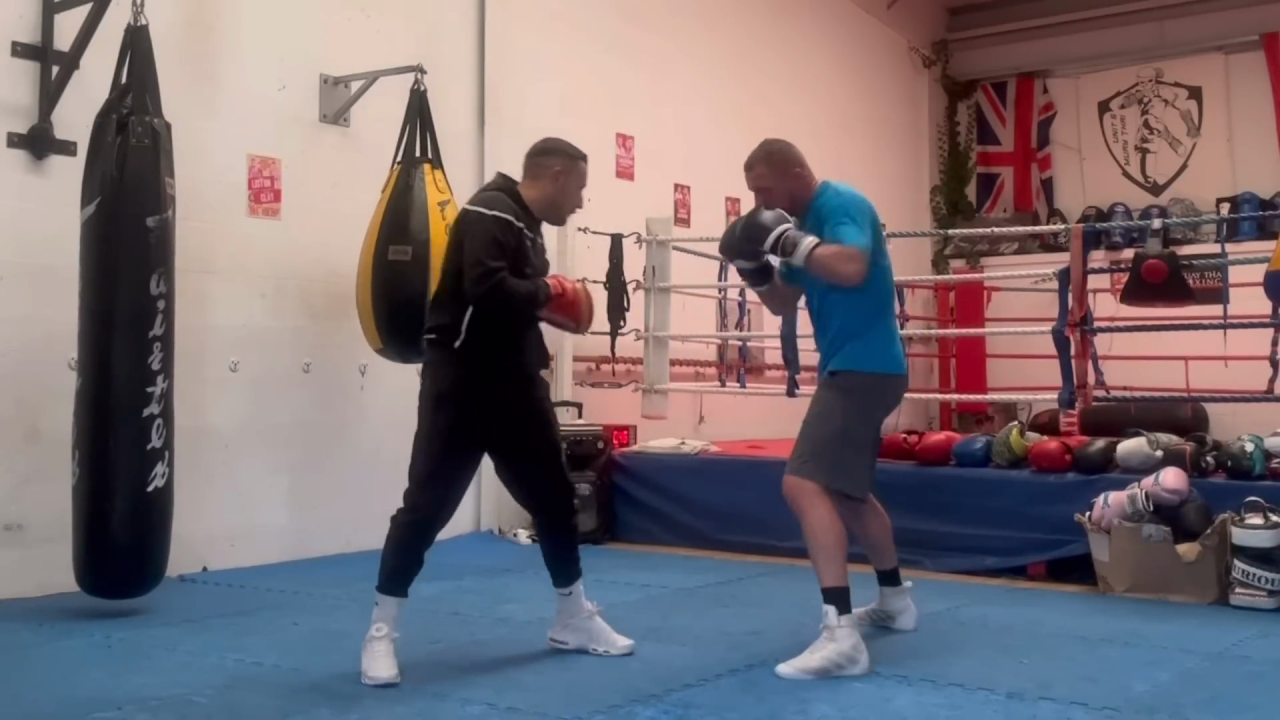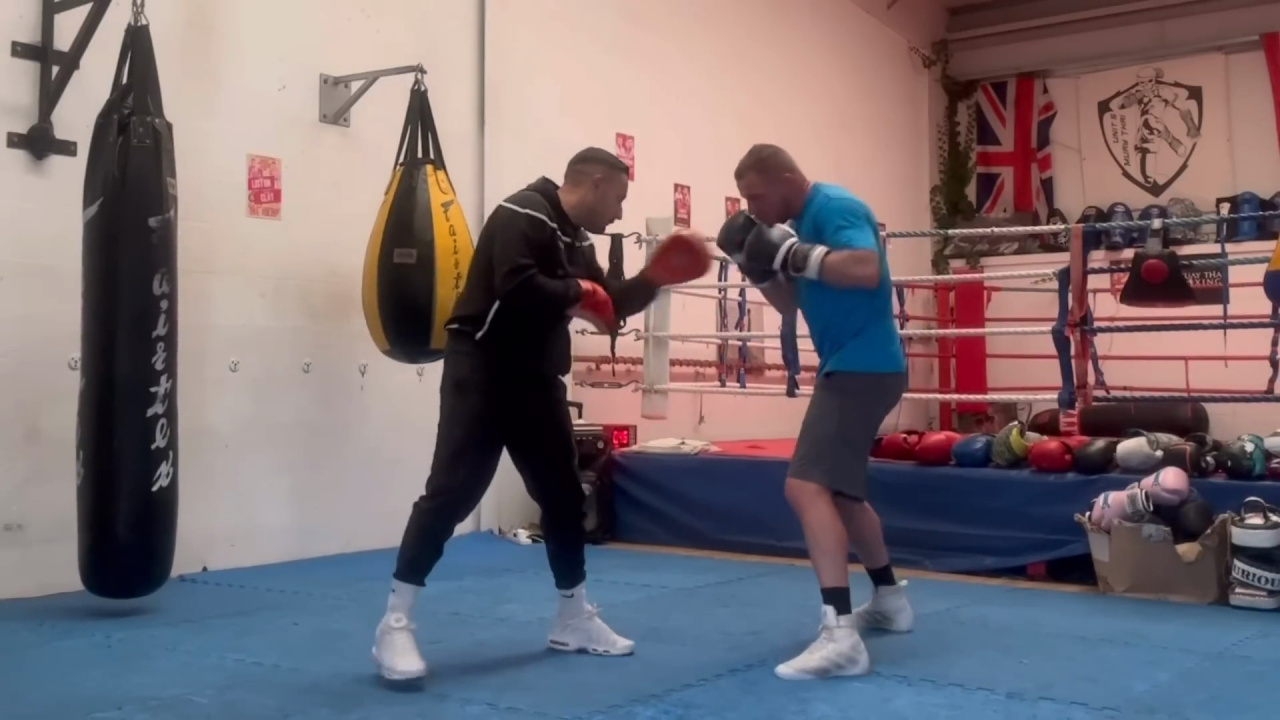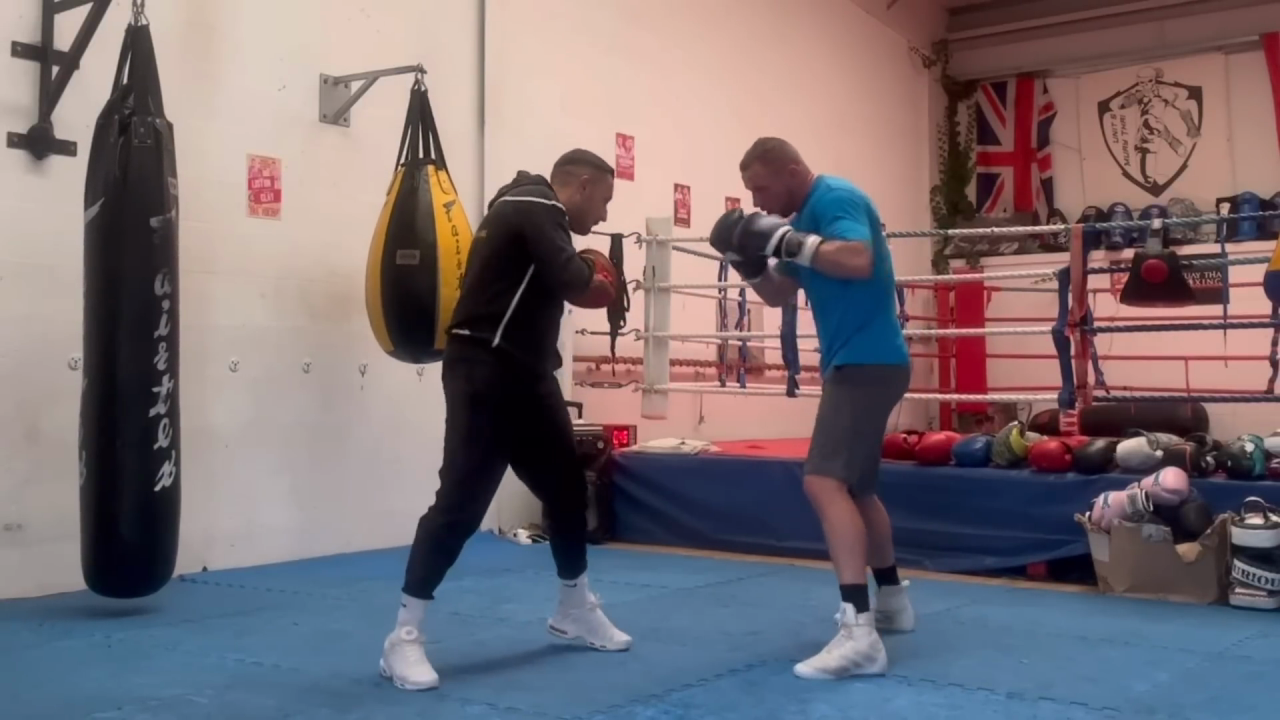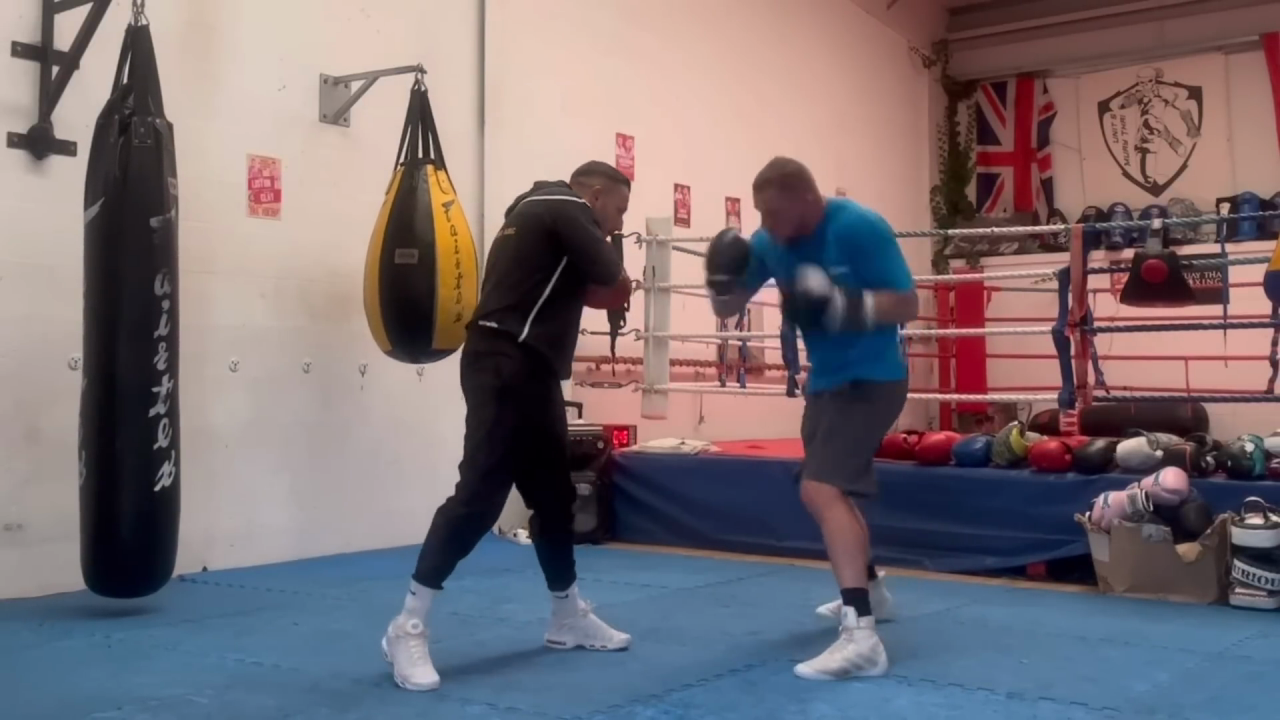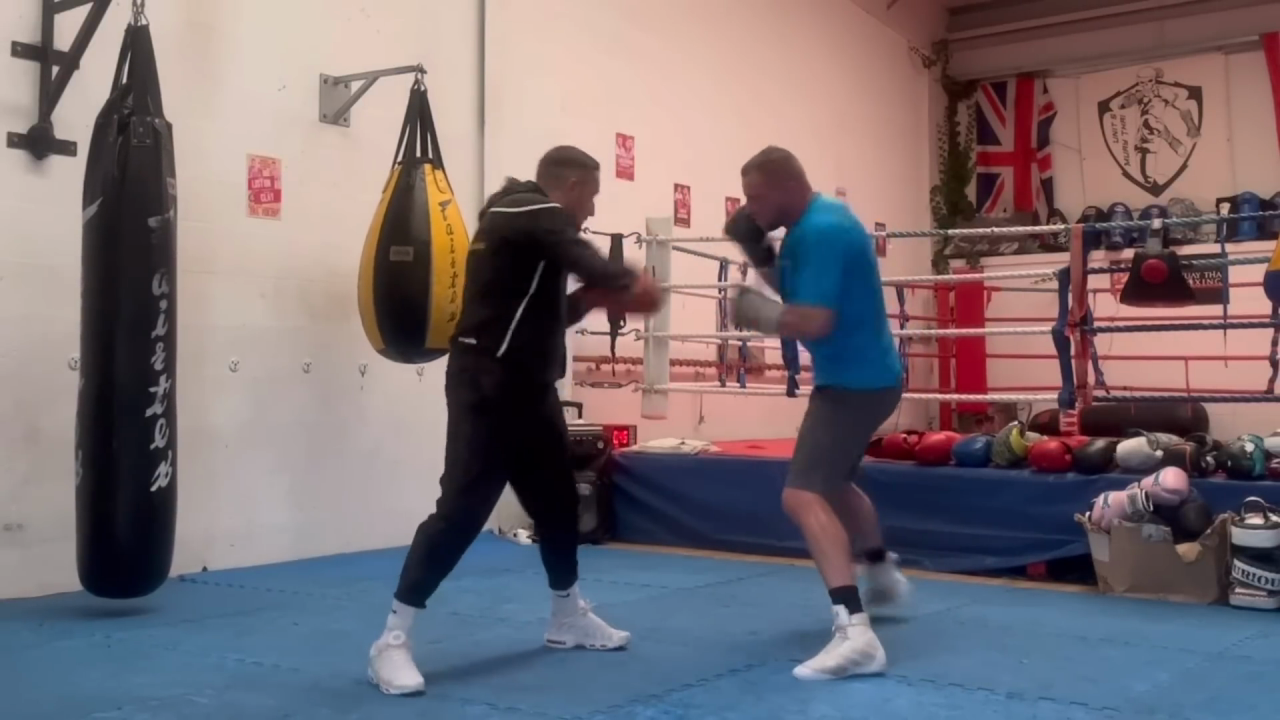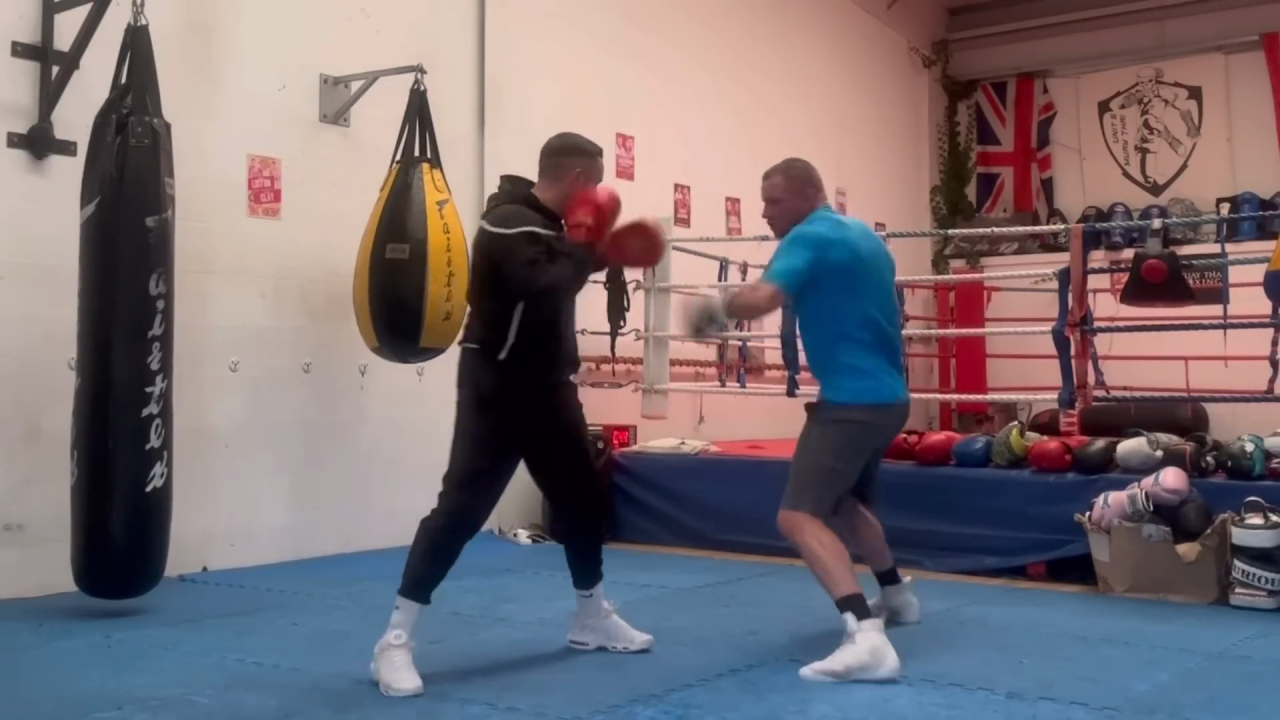
dt=0.3s
person 1, frame 1
left shoulder: (531, 225)
right shoulder: (488, 216)
right elbow: (486, 291)
left wrist: (561, 300)
right wrist: (544, 295)
left hip: (515, 381)
right hip: (459, 378)
left knee: (552, 495)
right knee: (428, 503)
left ankle: (574, 618)
right ankle: (380, 633)
person 1, frame 2
left shoulder: (574, 239)
right shoulder: (523, 214)
left elbow: (606, 303)
right elbow: (515, 286)
left wrist: (653, 278)
right wrist: (572, 295)
left hip: (537, 380)
right hip: (482, 370)
left knee: (564, 496)
right knee: (451, 492)
left ankle: (574, 619)
right ankle: (395, 624)
person 1, frame 3
left shoulder: (529, 213)
right shoulder: (533, 207)
right elbow: (567, 279)
left wrist: (585, 275)
right wrist: (591, 276)
left hip: (524, 374)
right hip: (484, 372)
left knee: (566, 487)
right knee: (462, 500)
left ankle: (576, 608)
right ankle: (404, 638)
person 1, frame 4
left shoulder: (540, 218)
right shoulder: (563, 207)
right elbow: (605, 271)
left wrist: (601, 281)
right wrist: (614, 273)
left hip: (530, 372)
right hip: (506, 369)
left knee: (554, 496)
right knee: (479, 495)
left ankle: (568, 616)
right ankle: (409, 627)
person 1, frame 5
left shoulder: (536, 221)
right shoulder: (525, 214)
right elbow: (595, 271)
left wrist: (589, 299)
right wrist: (633, 285)
left hip: (528, 384)
right hip: (487, 383)
left knee: (555, 499)
right knee: (462, 510)
left ankle: (569, 616)
right ankle: (393, 641)
person 1, frame 6
left shoulder: (552, 223)
right shoulder: (510, 225)
left elbow: (564, 273)
right elbow: (546, 292)
left wrist: (591, 248)
right wrist: (581, 246)
left hip: (548, 385)
right hip: (497, 385)
left knee: (584, 498)
right knee: (461, 507)
left ankle: (592, 617)
right ankle: (396, 639)
person 2, frame 1
left shoulder: (841, 204)
right shoulder: (804, 217)
left elbow: (852, 268)
right elbow: (784, 303)
left wrist: (788, 239)
right wrist: (754, 266)
left hip: (863, 370)
right hip: (858, 369)
left knee: (804, 485)
right knee: (846, 489)
left ankle: (841, 634)
right ankle: (894, 600)
person 2, frame 2
left shoulder: (834, 207)
right shoulder: (800, 221)
left elbow: (867, 269)
right elbow: (791, 302)
left wrist: (791, 252)
right wrist: (758, 263)
left hip: (862, 370)
right hip: (853, 369)
left knee: (806, 487)
right knee: (838, 489)
left ankle: (839, 635)
right ankle: (889, 599)
person 2, frame 3
left shoulder: (837, 198)
right shoulder: (803, 216)
left elbow: (856, 262)
right elbow: (779, 294)
left wrist: (784, 243)
right wrist: (748, 256)
left hip: (870, 363)
right hip: (849, 364)
left knee: (824, 483)
right knee: (853, 484)
left ankle: (861, 634)
right ankle: (892, 601)
person 2, frame 4
left shoulder: (863, 228)
right shoulder: (771, 242)
left elbow: (906, 305)
right elbow: (728, 309)
left wrist: (843, 307)
right wrist: (722, 276)
left hip: (870, 380)
right hip: (826, 381)
left knee: (821, 491)
right knee: (829, 487)
left ankle: (860, 636)
right ankle: (867, 590)
person 2, frame 5
left shoulder: (825, 229)
right shoulder: (806, 226)
left elbow: (813, 322)
right elbow: (787, 287)
left wrist: (754, 310)
right wrist: (759, 249)
left hip: (854, 383)
right hip: (862, 380)
left knee: (803, 496)
right knee: (831, 479)
left ankle: (855, 634)
right ankle: (882, 571)
person 2, frame 6
left shoulder: (810, 240)
right shoulder: (866, 239)
left elbow: (761, 300)
left wrist: (712, 310)
left hip: (851, 403)
right hip: (889, 398)
left knee: (798, 517)
right knee: (842, 500)
left ankle: (867, 637)
right ankle: (896, 597)
